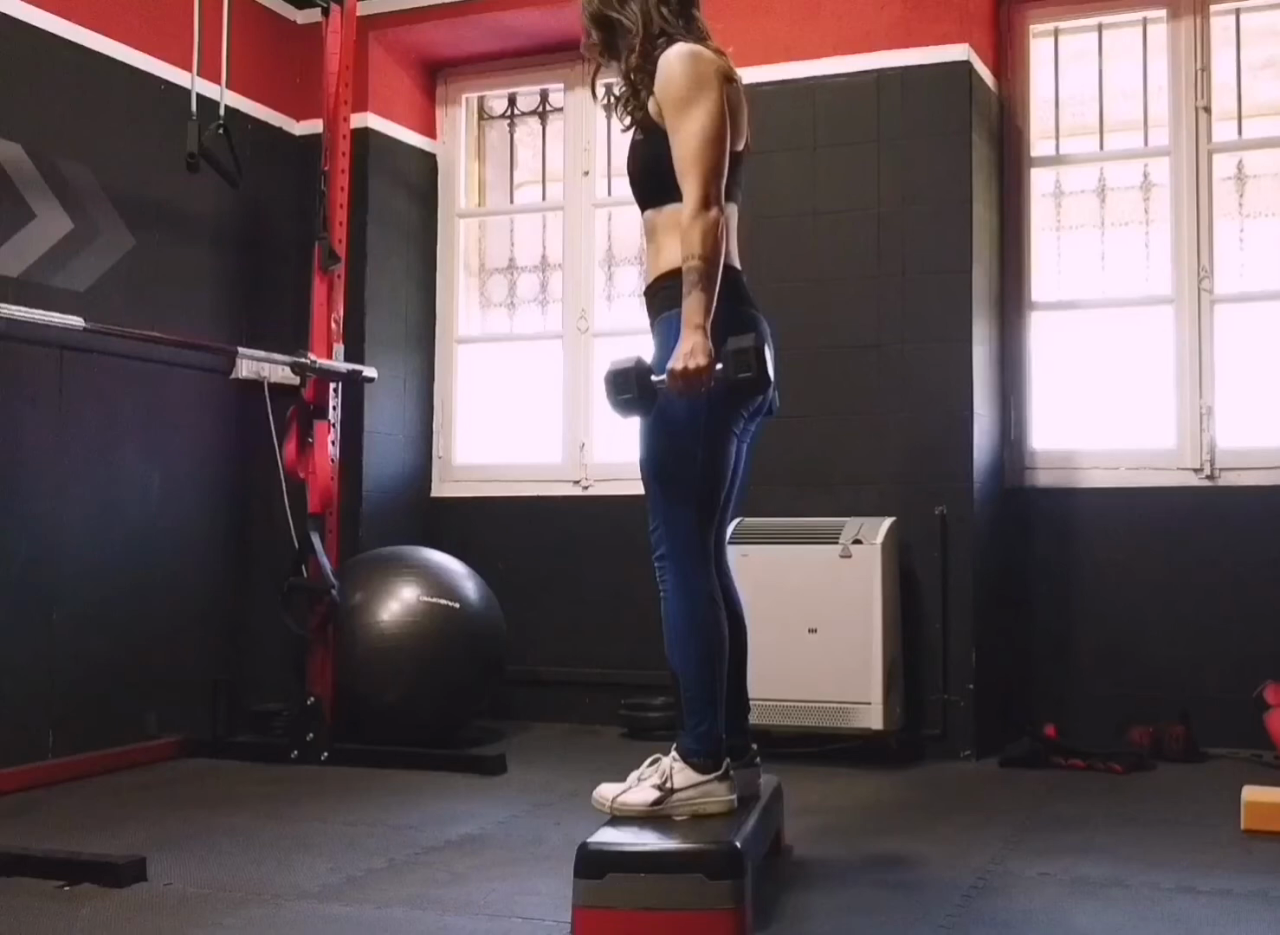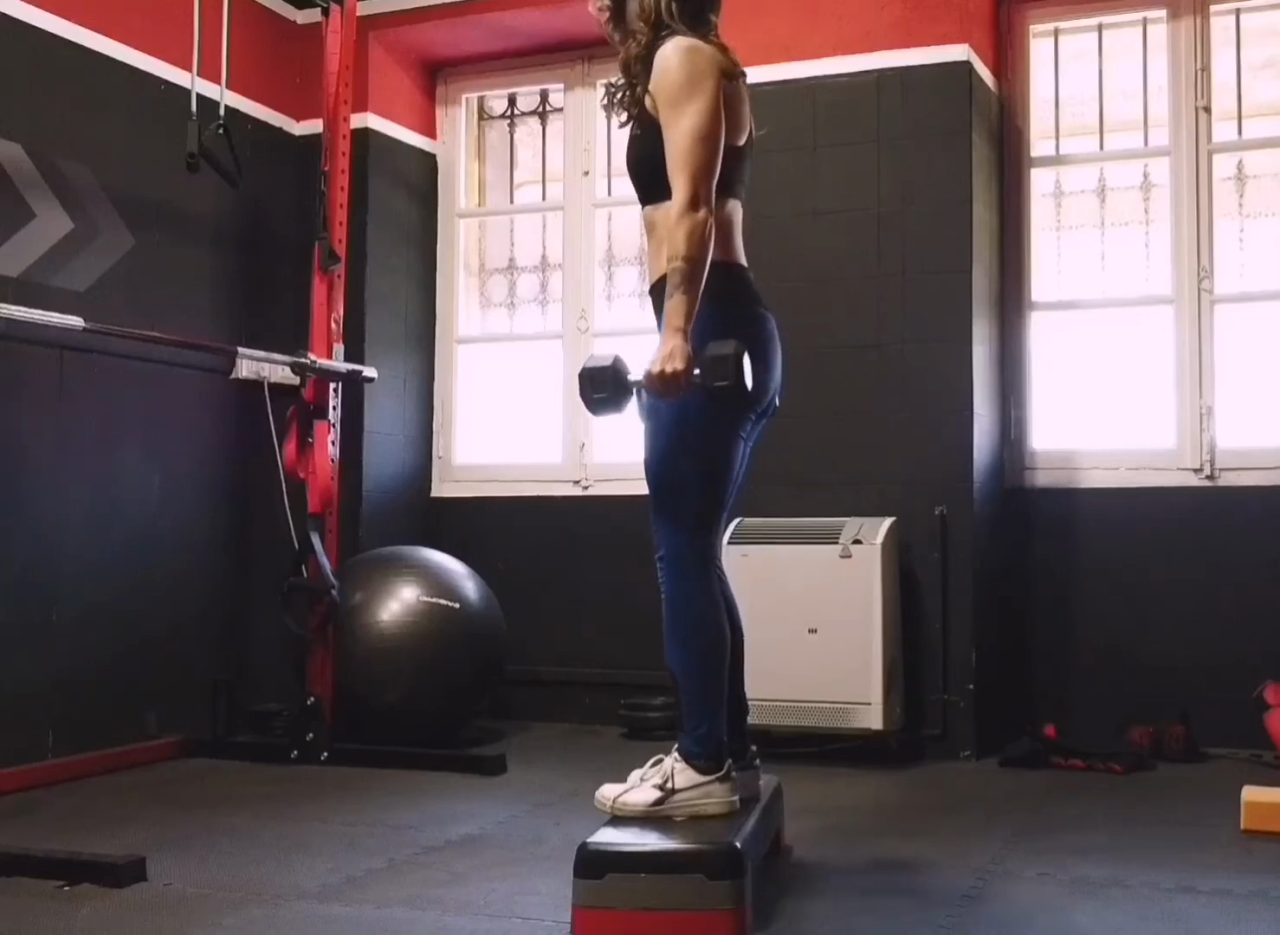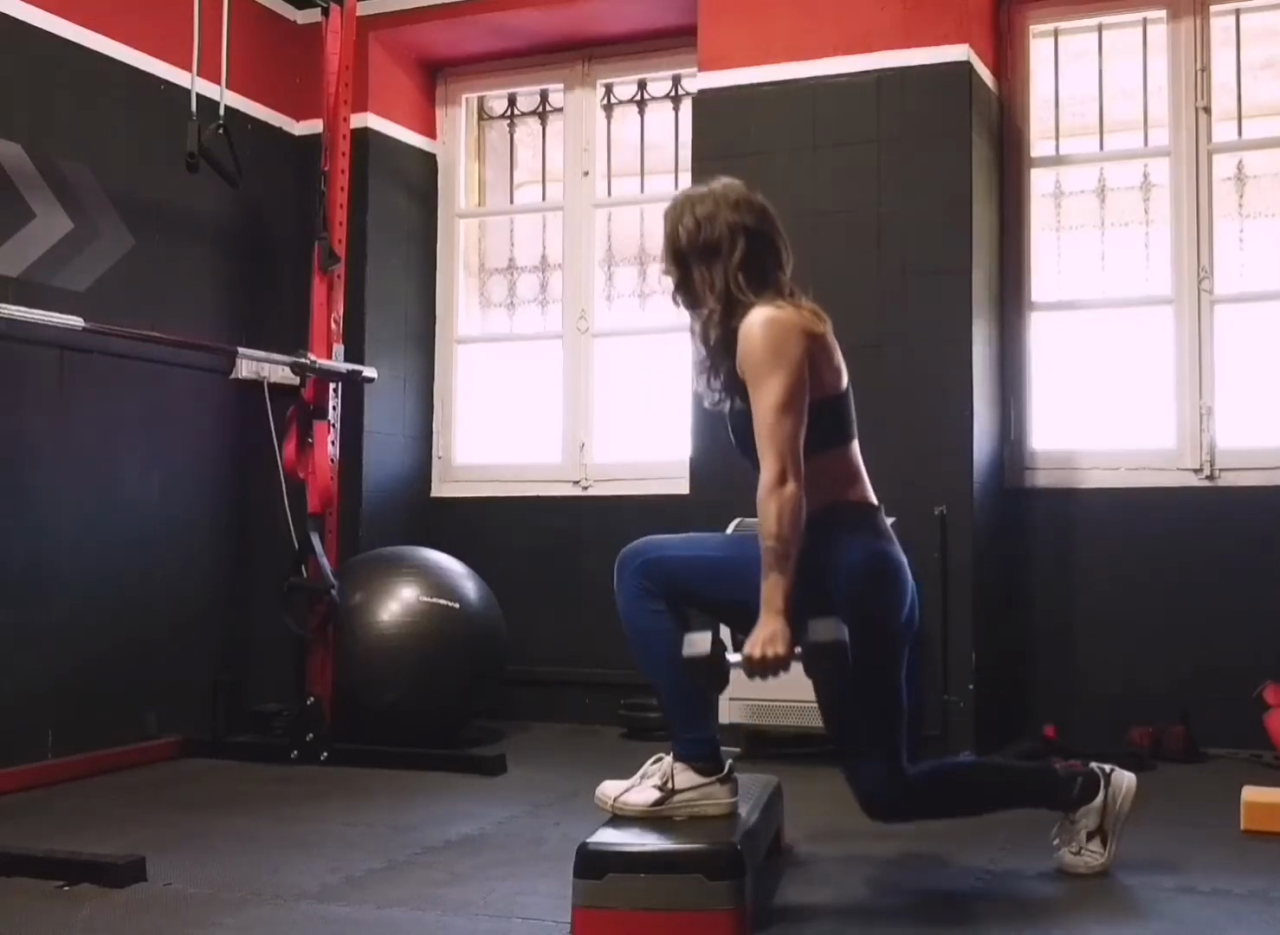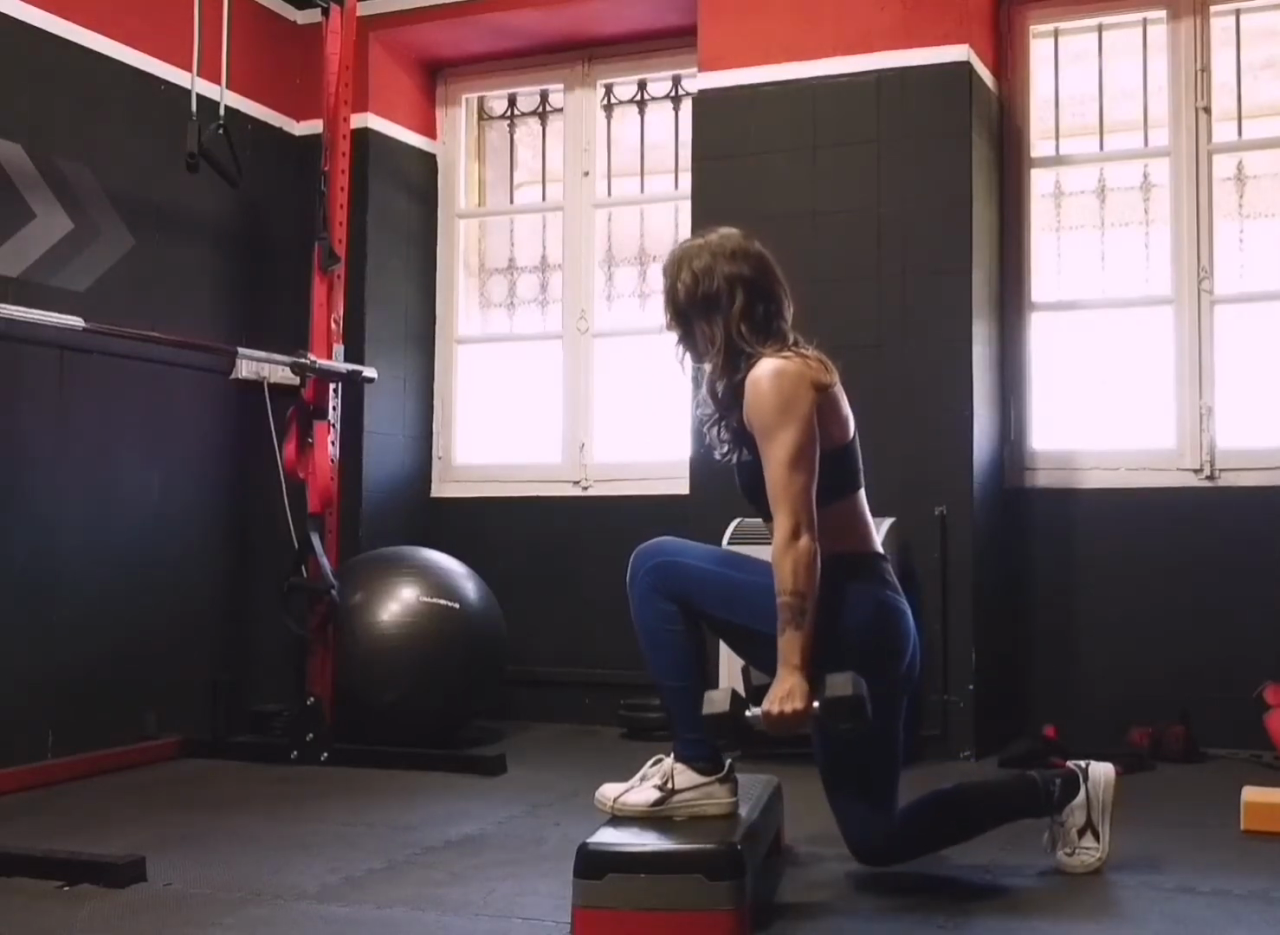
dt=1s
person 1, frame 1
right shoulder: (680, 74)
left elbow: (703, 208)
left wrist: (694, 332)
left hip: (702, 332)
right hip: (716, 333)
left knee: (680, 553)
right knee: (701, 554)
left ankle: (701, 764)
right ankle: (730, 750)
person 1, frame 2
right shoulder: (689, 66)
left elbow: (693, 208)
left wrist: (676, 332)
left hip: (714, 330)
right hip: (728, 332)
left knee: (681, 552)
right knee: (694, 552)
left ankle: (705, 766)
right ankle: (728, 751)
person 1, frame 3
left shoulder: (766, 325)
right shoulder: (782, 320)
left elbow: (782, 481)
left wrist: (773, 612)
left hip: (841, 564)
right hip: (859, 565)
left knee: (643, 571)
right knee: (886, 786)
left ankle: (696, 772)
right ankle: (1083, 788)
person 1, frame 4
left shoulder: (774, 377)
right shoulder: (785, 369)
left elbow: (797, 537)
left wrist: (789, 669)
left hip: (848, 613)
right hip: (858, 610)
left knee: (657, 568)
right knee: (876, 836)
left ankle: (698, 772)
right ankle: (1066, 788)
